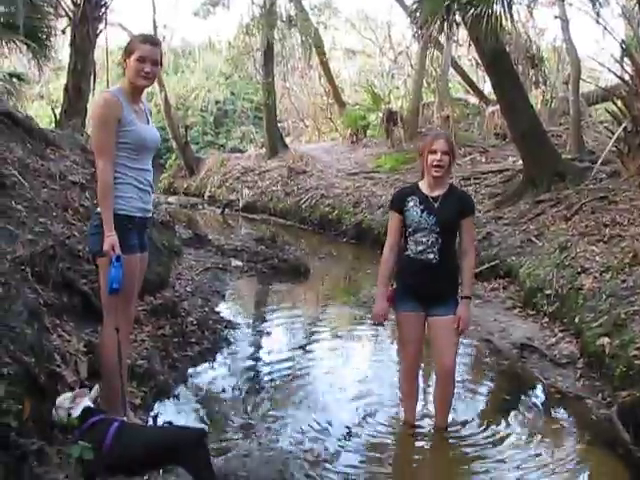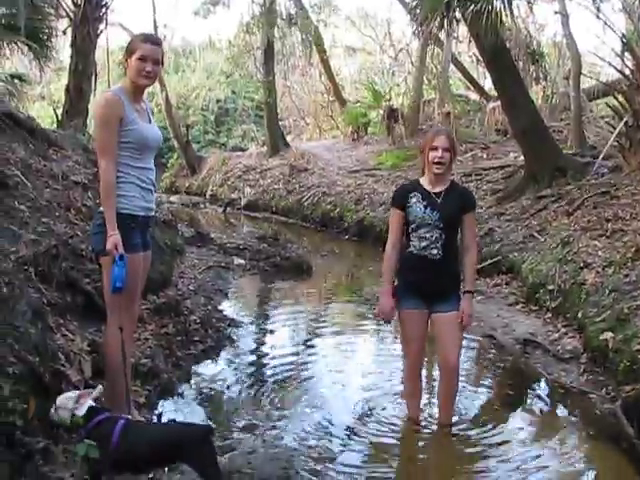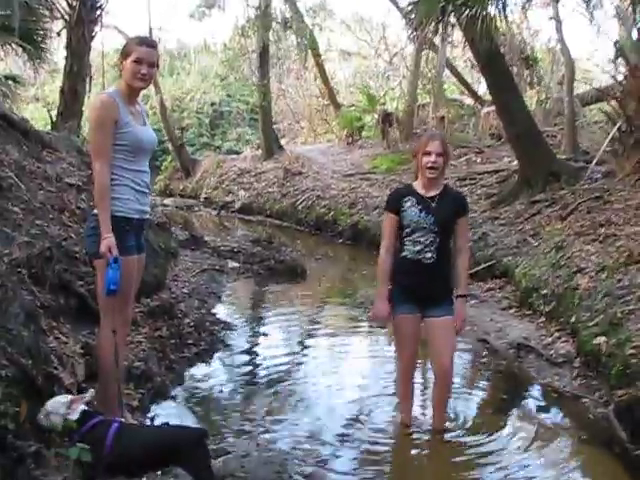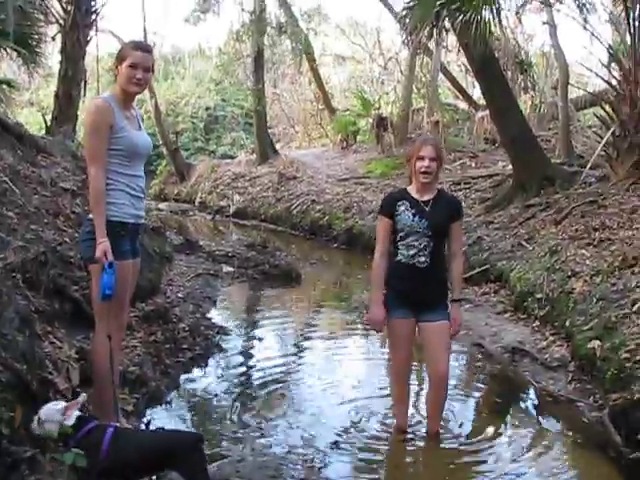
dt=0.1s
person 1, frame 1
left shoulder: (144, 108)
right shoulder: (109, 102)
right elbow: (104, 167)
left wrist: (142, 219)
right wrist: (109, 230)
left hip: (140, 219)
right hip: (117, 220)
left knee: (127, 319)
right knee: (116, 320)
left ankle: (122, 409)
right ankle: (114, 412)
person 1, frame 2
left shoulder: (145, 108)
right shoulder: (111, 102)
right elbow: (106, 167)
left wrist: (142, 220)
right wrist: (112, 229)
left hip: (143, 219)
right hip: (121, 219)
left knee: (130, 318)
right knee: (119, 319)
left ankle: (126, 406)
right ankle: (118, 411)
person 1, frame 3
left shoulder: (140, 110)
right shoulder: (106, 104)
right elbow: (100, 170)
left wrist: (137, 221)
right wrist: (106, 231)
left hip: (137, 221)
right hip: (115, 221)
left knee: (124, 321)
right knee: (113, 322)
left ankle: (118, 410)
right ankle: (111, 415)
person 1, frame 4
left shoulder: (135, 115)
right shoulder: (102, 108)
right elbow: (96, 174)
left wrist: (132, 227)
right wrist: (101, 236)
left hip: (132, 226)
right hip: (110, 226)
left knee: (119, 326)
right knee: (107, 327)
left ankle: (113, 414)
right ankle: (106, 420)
person 2, frame 1
left shoulder: (461, 201)
right shoulder: (404, 197)
left elbow: (467, 252)
right elbow: (391, 247)
left wrist: (465, 300)
right wrist: (381, 295)
left hip: (444, 294)
right hip: (408, 291)
left knee: (446, 368)
right knee: (409, 363)
left ankle: (440, 429)
right ankle: (409, 424)
person 2, frame 2
left shoulder: (463, 197)
right shoulder: (405, 193)
left elbow: (469, 247)
right elbow: (393, 245)
left wrist: (468, 294)
right wrist: (385, 291)
left hip: (447, 291)
right hip: (410, 288)
left knee: (450, 364)
right knee: (413, 360)
left ankle: (444, 426)
right ankle: (413, 421)
person 2, frame 3
left shoulder: (456, 201)
right shoulder: (399, 197)
left elbow: (461, 251)
right elbow: (387, 249)
left wrist: (461, 298)
right wrist: (381, 296)
left hip: (440, 295)
right hip: (404, 292)
left knee: (444, 369)
right knee: (405, 364)
left ankle: (438, 431)
right ankle: (406, 425)
person 2, frame 4
left shoulder: (450, 205)
right shoulder: (393, 201)
left elbow: (456, 256)
right elbow: (381, 253)
left wrist: (456, 302)
right wrist: (376, 301)
left hip: (435, 300)
right hip: (398, 296)
left knee: (440, 373)
right knee: (400, 369)
left ankle: (433, 434)
right ankle: (400, 430)
